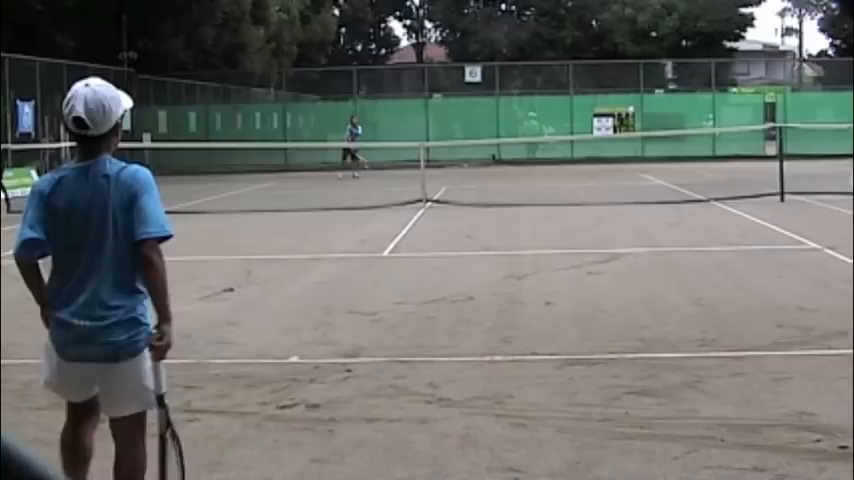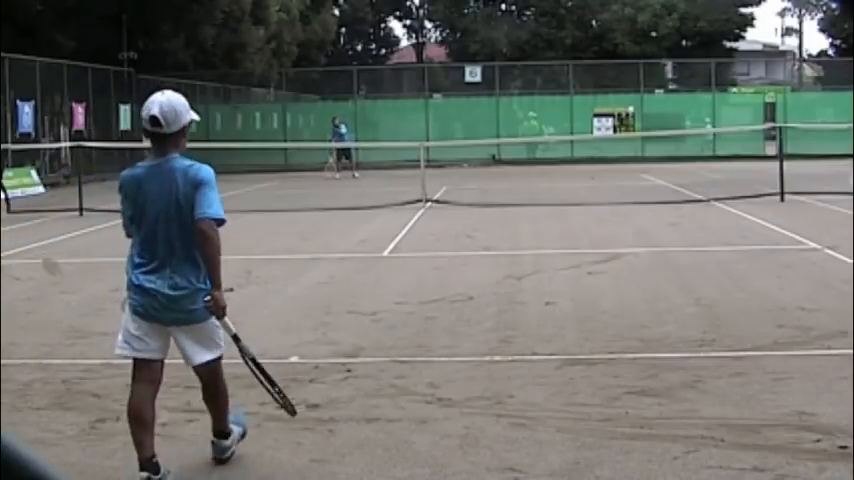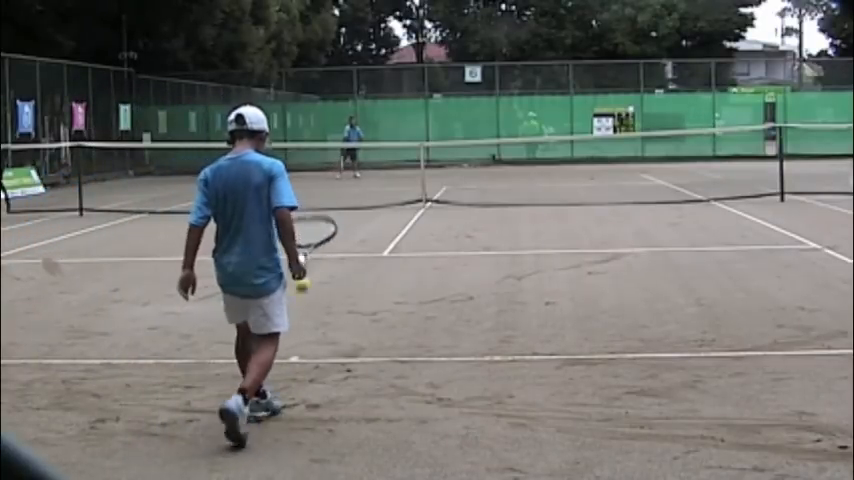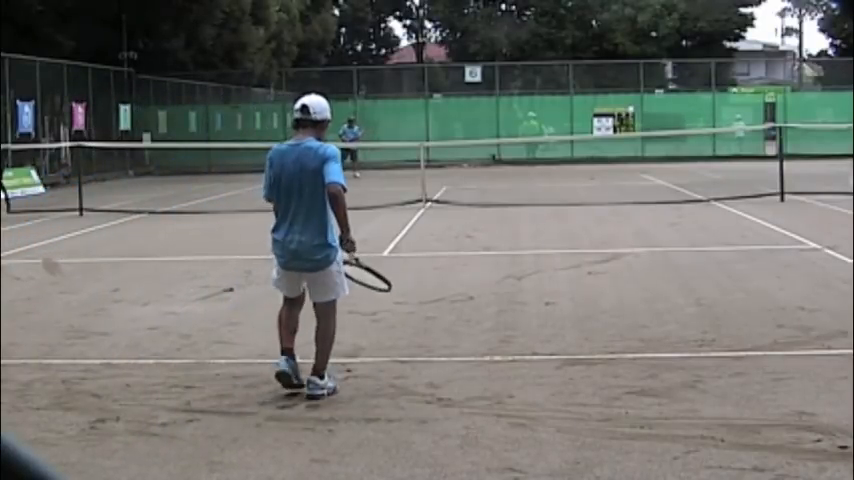
dt=0.7s
person 1, frame 1
left shoulder: (48, 188)
right shoulder: (134, 180)
left elbow: (25, 253)
right elbow: (149, 255)
left wrist: (46, 302)
right wrist: (163, 321)
left hip: (68, 331)
right hip: (123, 332)
left knee: (79, 419)
right knee: (129, 432)
person 1, frame 2
left shoulder: (129, 179)
right shoulder: (199, 175)
right elbow: (206, 229)
right wrist: (216, 288)
left hip: (145, 297)
right hip: (192, 296)
left knee: (144, 382)
right knee: (211, 376)
right ankle: (223, 437)
person 1, frame 3
left shoulder: (210, 173)
right shoulder: (271, 167)
left elbow: (197, 225)
right elbow: (282, 216)
left wrist: (188, 269)
right wrist: (294, 260)
left hip: (229, 271)
right hip: (264, 271)
left knee: (245, 335)
right knee: (266, 344)
left ankle: (256, 397)
right ankle: (238, 401)
person 1, frame 4
left shoulder: (275, 155)
right shoulder: (327, 153)
left elbow: (271, 198)
right elbow: (335, 191)
right wrist: (346, 233)
left hip: (285, 246)
right hip: (320, 248)
left knee: (291, 303)
right knee: (326, 313)
left ankle: (287, 359)
right ankle: (318, 379)
